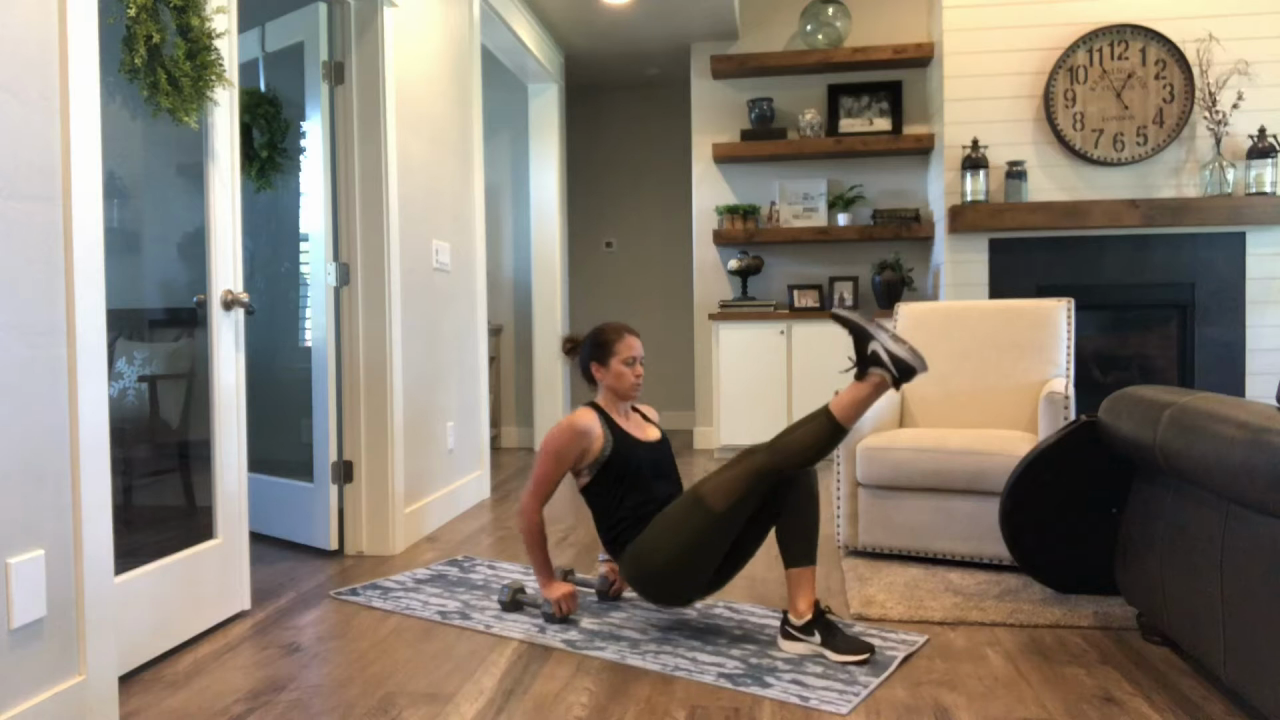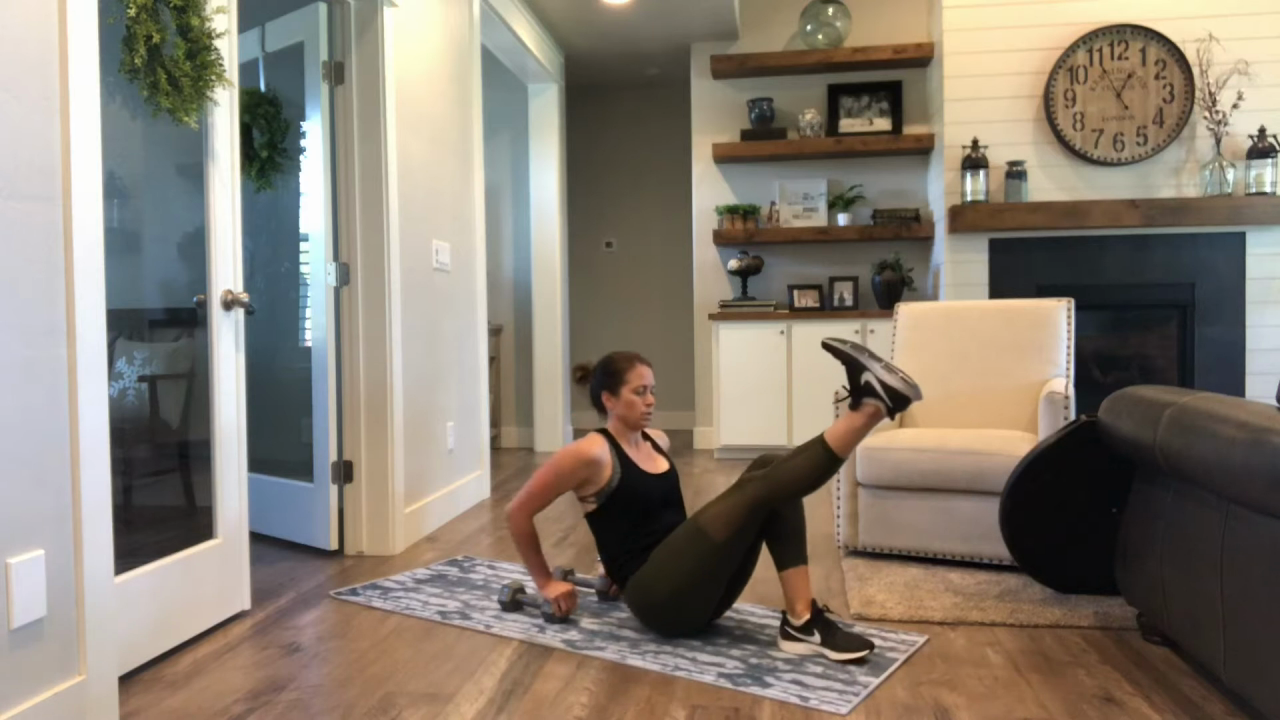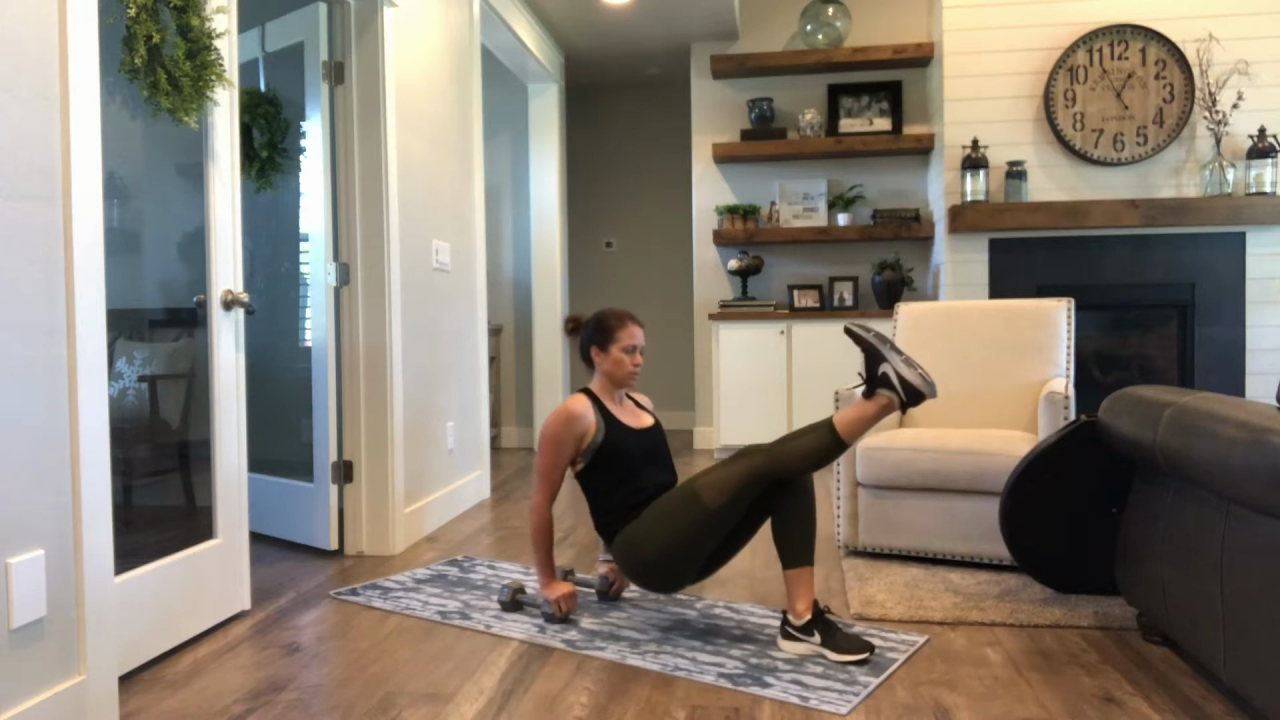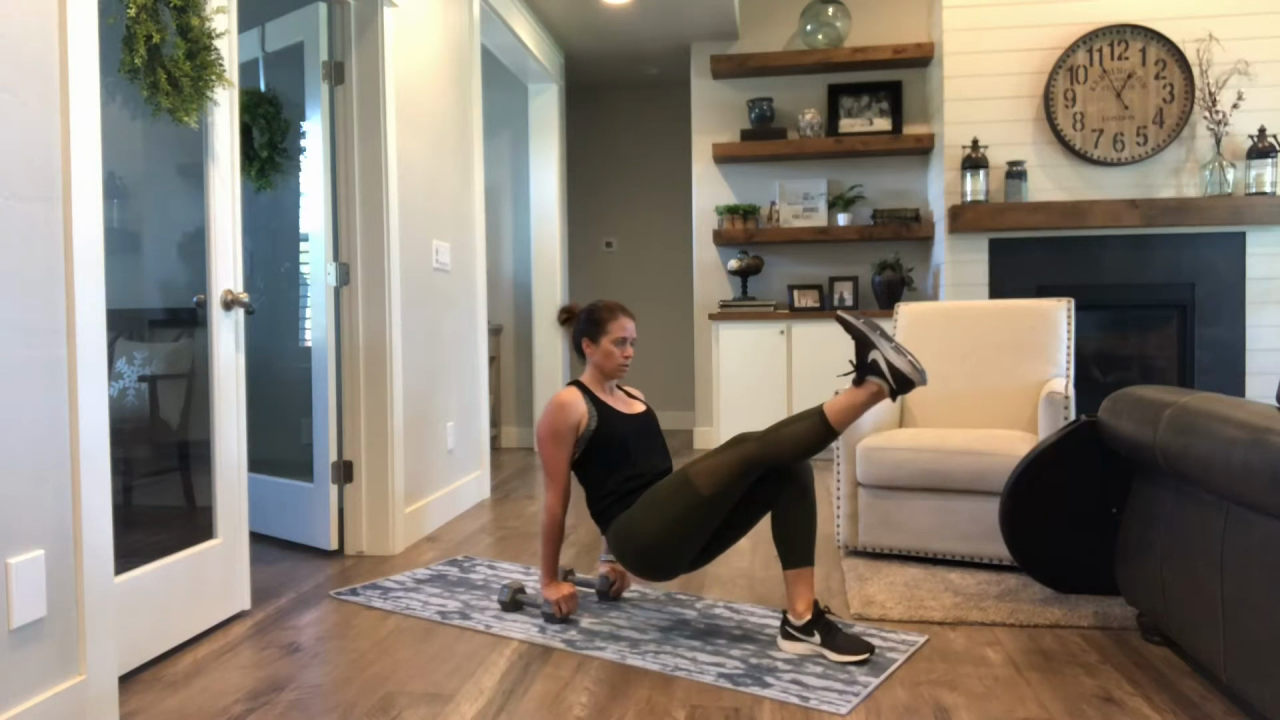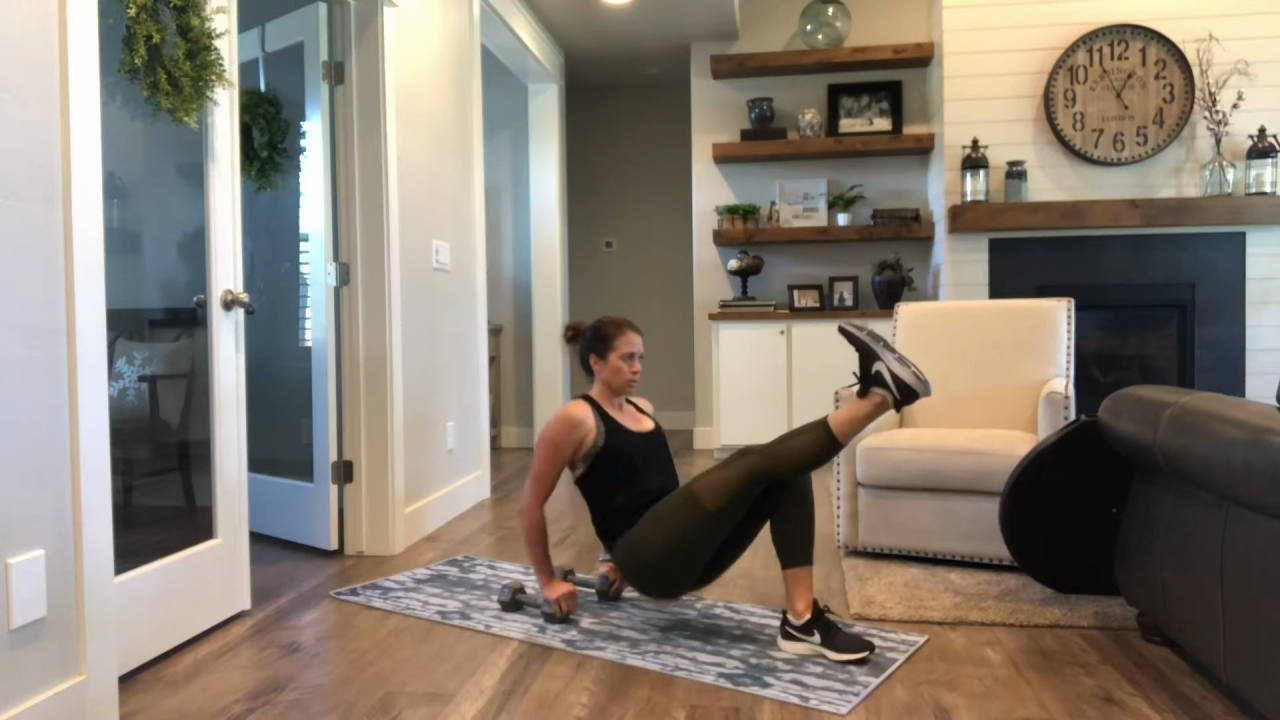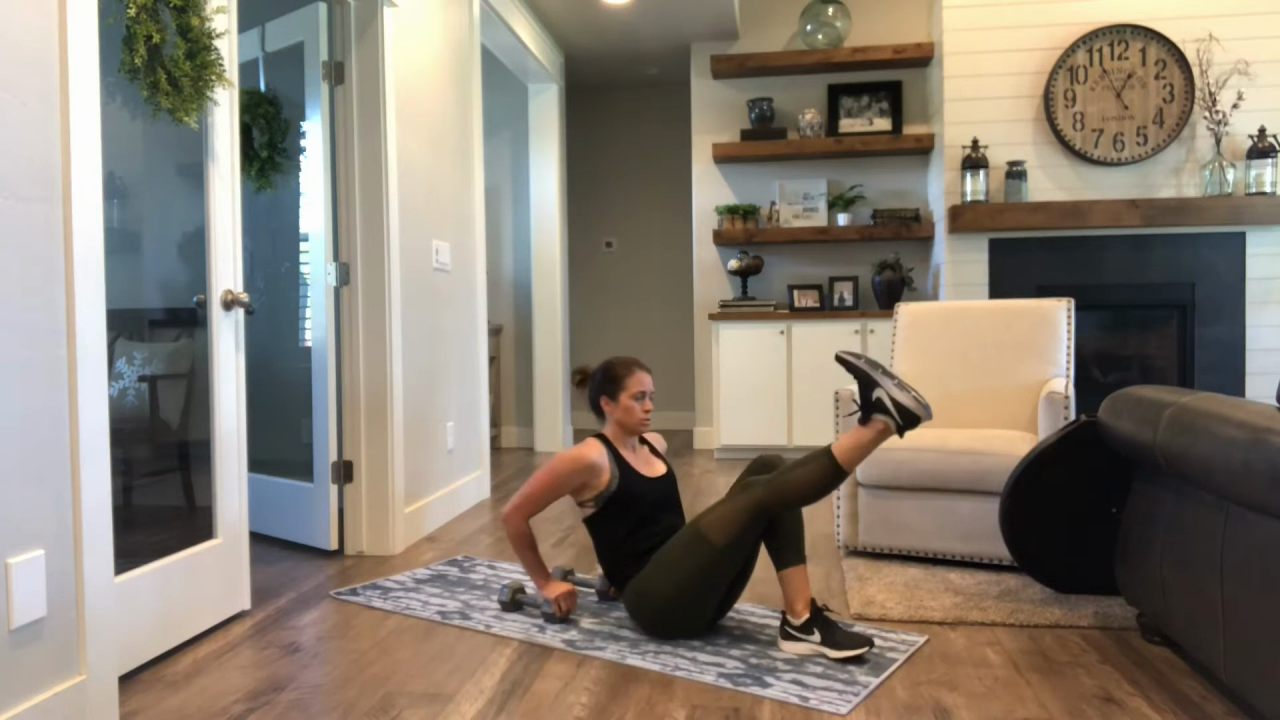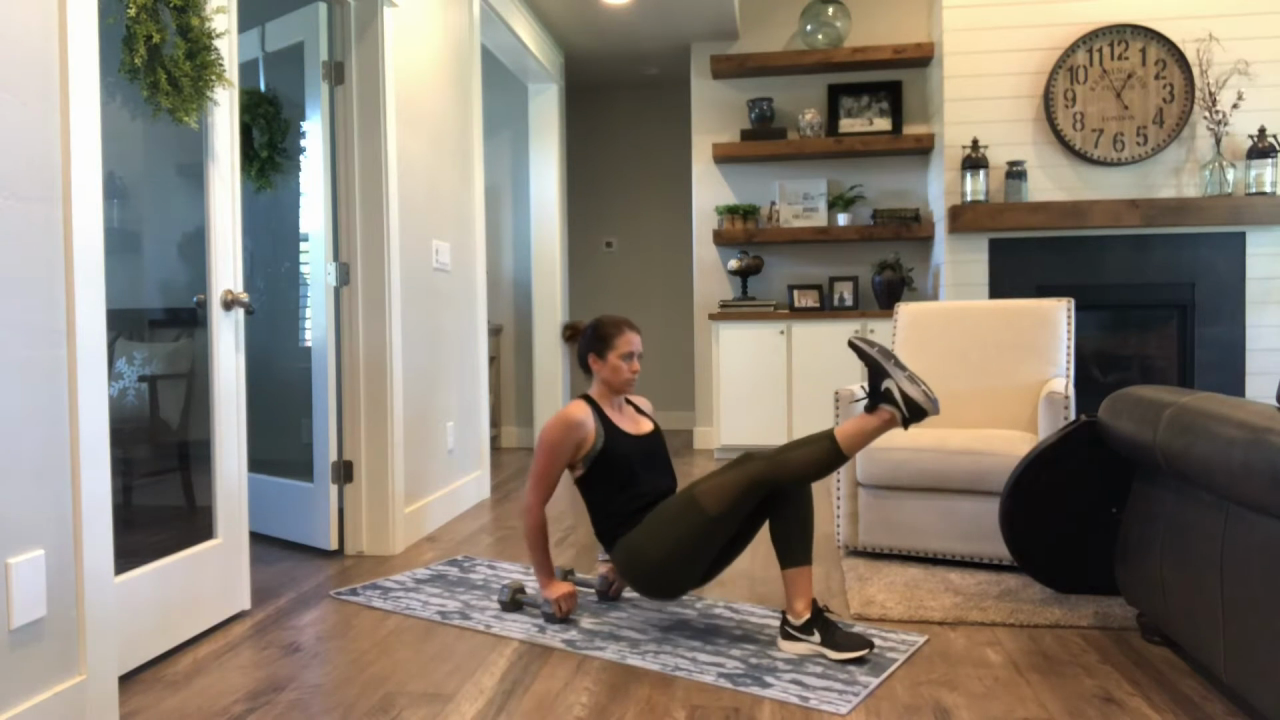
dt=0.4s
person 1, frame 1
left shoulder: (645, 416)
right shoulder: (580, 428)
right elbow: (529, 506)
left wrist: (611, 558)
right wrist: (548, 582)
left hip: (693, 558)
right hip: (655, 569)
left knee: (792, 474)
right knee: (759, 462)
left ankle: (801, 623)
person 1, frame 2
left shoulder: (656, 442)
right shoulder: (590, 455)
right elbow: (517, 511)
left wrist: (613, 563)
right wrist: (546, 583)
left hip: (697, 582)
right hip: (659, 596)
left knee: (771, 472)
right knee: (758, 488)
left ankle: (802, 624)
person 1, frame 3
left shoulder: (641, 405)
right shoulder: (574, 415)
right elbow: (542, 501)
left wrist: (610, 558)
right wrist: (548, 581)
left hip: (683, 541)
right hip: (648, 553)
left knee: (788, 474)
right knee: (757, 463)
left ankle: (801, 623)
right ankle: (884, 398)
person 1, frame 4
left shoulder: (632, 397)
right shoulder: (567, 406)
right elbow: (555, 499)
left wrist: (611, 558)
right wrist: (550, 581)
left hip: (680, 532)
right hip: (645, 540)
left knee: (788, 468)
right knee: (750, 451)
left ankle: (801, 622)
right ankle: (874, 384)
person 1, frame 5
left shoulder: (640, 409)
right shoulder: (575, 419)
right elbow: (531, 505)
left wrist: (614, 559)
right wrist: (548, 581)
left hip: (685, 551)
right hip: (649, 562)
left knee: (785, 474)
right knee: (752, 463)
left ankle: (801, 624)
person 1, frame 6
left shoulder: (653, 445)
right shoulder: (589, 460)
right elbow: (513, 514)
right wrist: (546, 583)
left hip: (693, 584)
right hip: (657, 599)
left knee: (769, 469)
right knee: (758, 494)
left ankle: (801, 623)
person 1, frame 7
left shoulder: (641, 408)
right shoulder: (574, 420)
right elbow: (534, 504)
left wrist: (615, 561)
right wrist: (547, 581)
left hip: (681, 546)
right hip: (649, 560)
left knee: (784, 477)
right knee: (756, 469)
left ankle: (801, 623)
right ankle: (888, 411)
